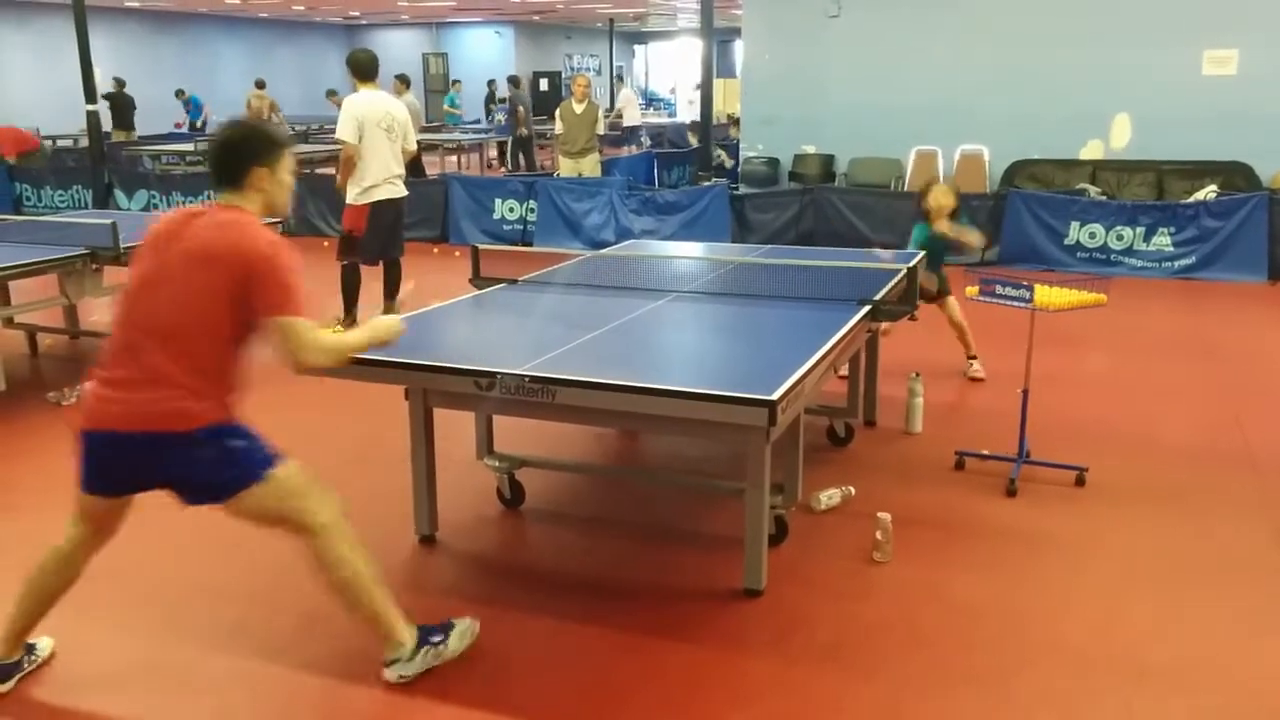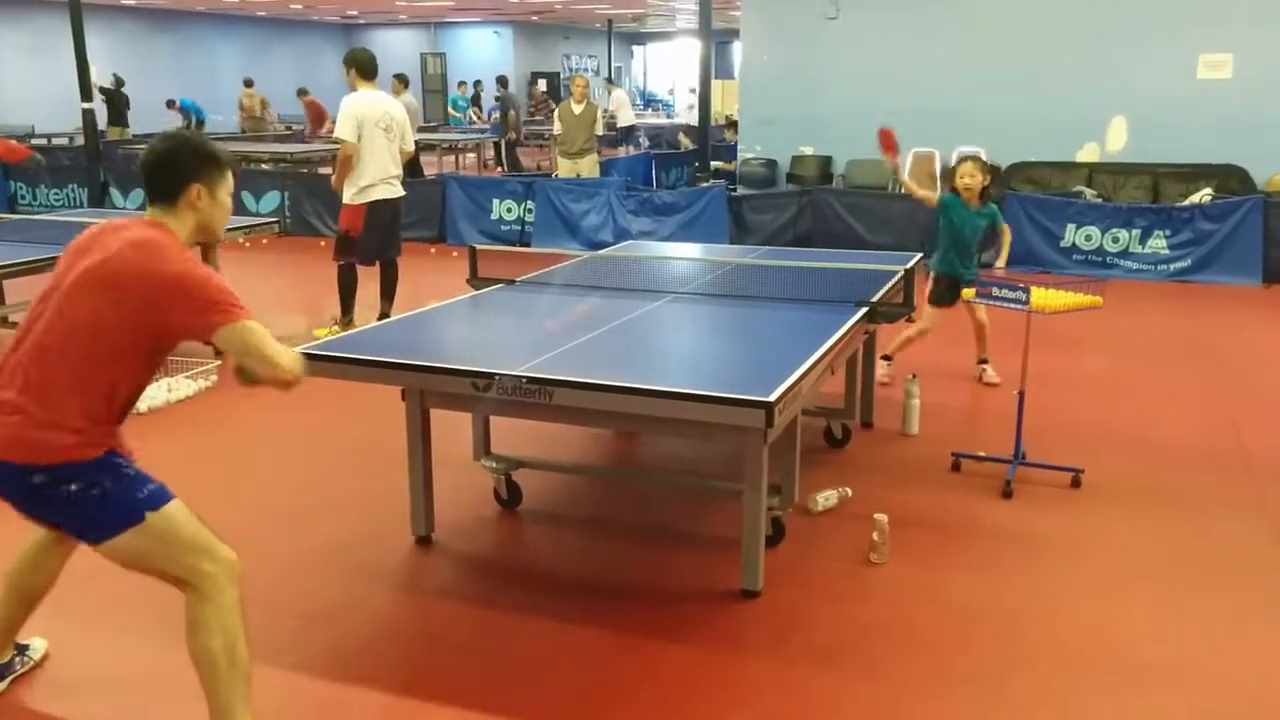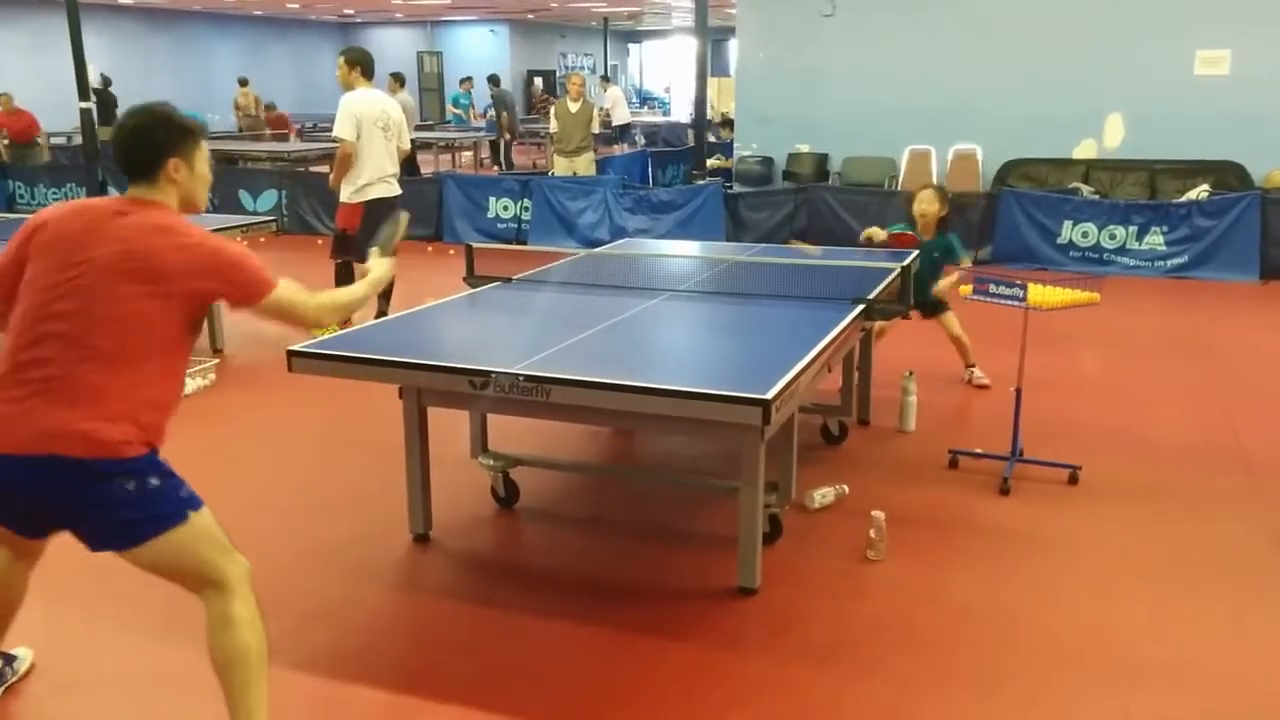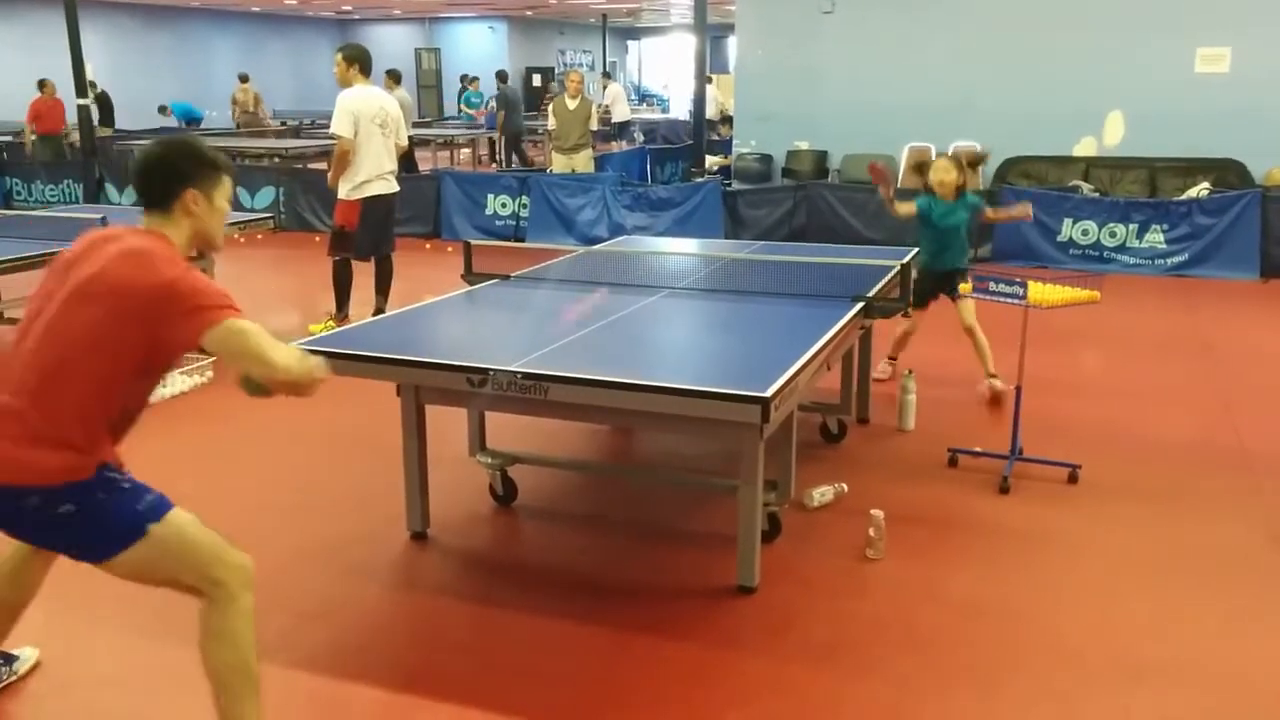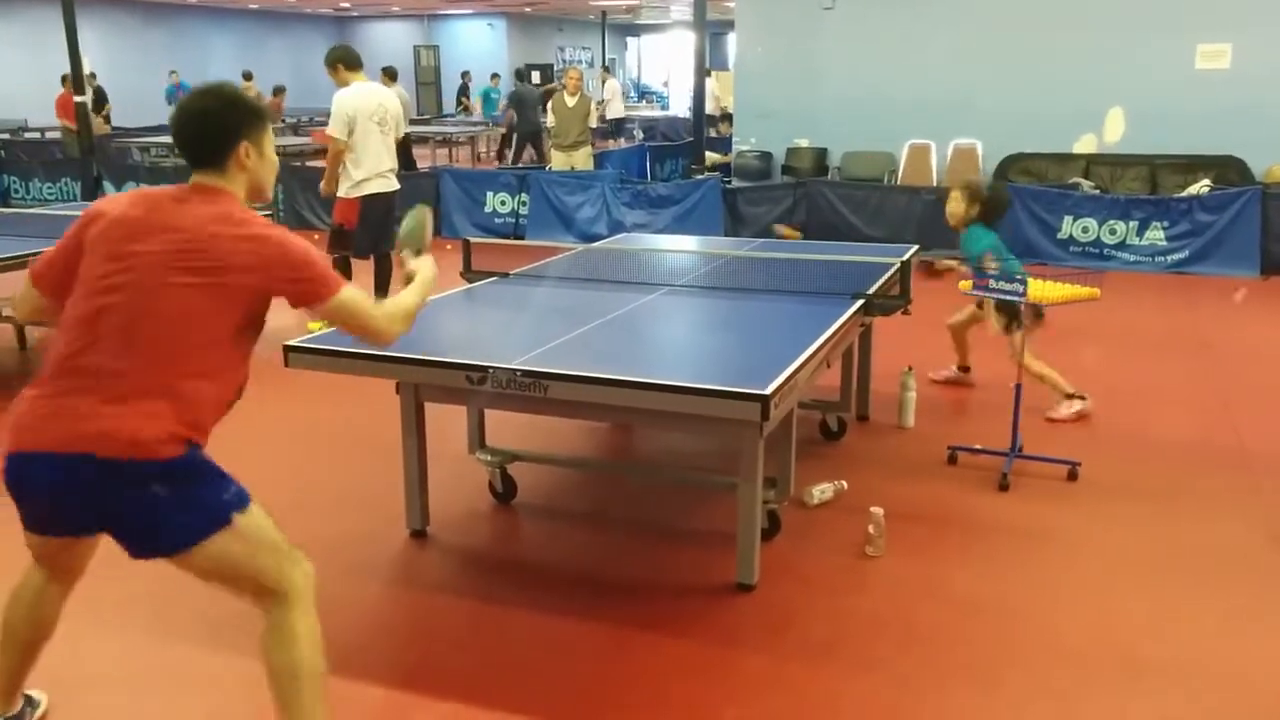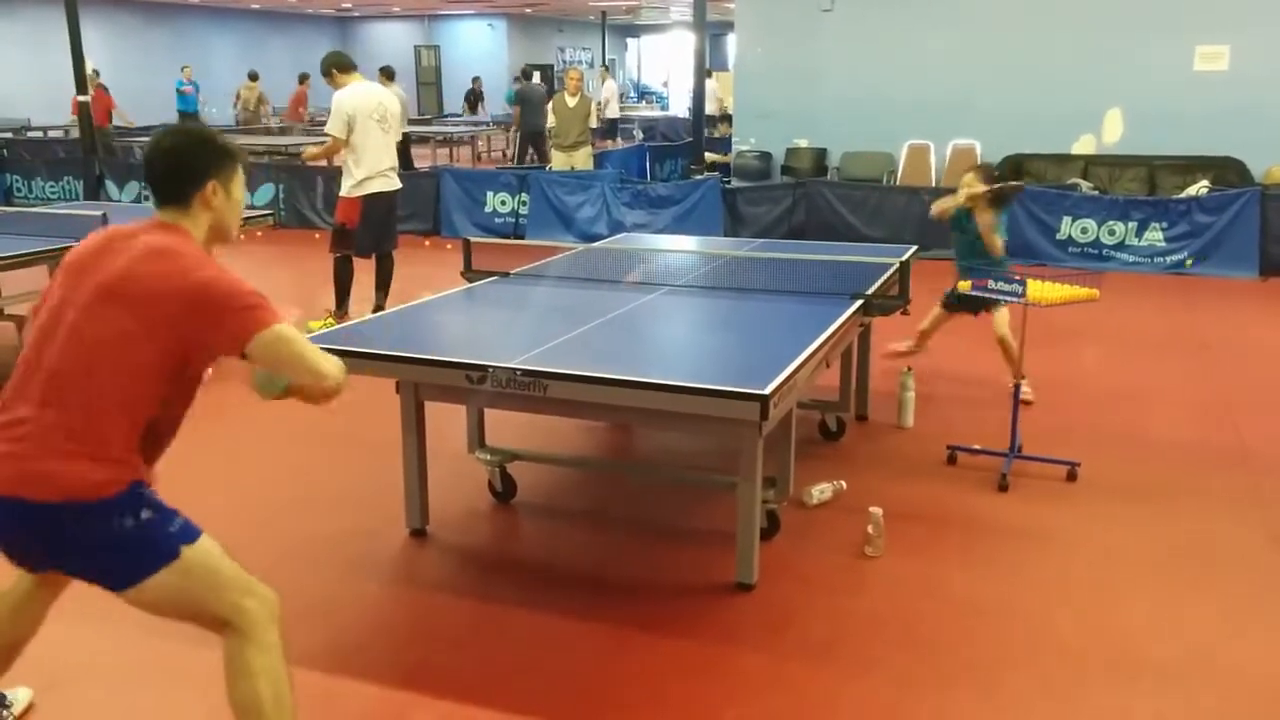
dt=0.4s
person 1, frame 1
left shoulder: (164, 229)
right shoulder: (261, 248)
right elbow: (310, 354)
right wrist: (378, 330)
left hip: (104, 422)
right hip: (187, 426)
left knee: (88, 530)
right knee: (320, 520)
right ankle: (407, 645)
person 1, frame 2
left shoulder: (99, 237)
right shoulder: (179, 272)
right elbow: (278, 367)
right wrist: (295, 367)
right hip: (60, 454)
left knee: (62, 530)
right knee: (214, 573)
person 1, frame 3
left shoulder: (51, 223)
right shoulder: (201, 253)
right elbow: (310, 312)
right wrist: (373, 279)
right hip: (100, 457)
right knee: (228, 581)
person 1, frame 4
left shoulder: (92, 246)
right shoulder: (174, 281)
right elbow: (281, 368)
right wrist: (308, 366)
right hip: (53, 475)
right knee: (230, 580)
person 1, frame 5
left shoulder: (111, 212)
right shoulder: (267, 245)
right elbow: (382, 328)
right wrist: (422, 279)
right hip: (140, 460)
left knee: (54, 568)
right knee: (289, 585)
person 1, frame 6
left shoulder: (92, 250)
right shoulder: (207, 282)
right elbow: (321, 380)
right wrist: (333, 372)
right hip: (82, 494)
right knee: (253, 614)
person 2, frame 1
left shoulder: (353, 103)
right shoulder: (397, 105)
left elbow: (349, 153)
right elbow: (411, 150)
left wrist: (342, 179)
left hip: (365, 195)
right hip: (395, 192)
left knee: (349, 260)
right knee: (391, 258)
left ankle: (349, 320)
right ankle: (388, 315)
person 2, frame 2
left shoulder: (352, 102)
right shoulder: (395, 105)
left elbow: (348, 151)
right elbow: (408, 151)
left wrist: (338, 179)
left hip: (362, 195)
right hip: (391, 192)
left knee: (345, 260)
right knee: (388, 258)
left ankle: (345, 322)
right ankle: (385, 317)
person 2, frame 3
left shoulder: (351, 101)
right shoulder: (390, 103)
left elbow: (347, 150)
right elbow: (404, 149)
left wrist: (336, 178)
left hip: (359, 194)
right hip: (389, 190)
left knee: (343, 258)
left ankle: (343, 321)
right ankle: (382, 315)
person 2, frame 4
left shoulder: (348, 98)
right shoulder: (389, 100)
left elbow: (345, 147)
right elbow: (401, 145)
left wrist: (334, 175)
left hip: (357, 190)
right hip: (386, 188)
left knee: (341, 255)
right knee: (382, 254)
left ankle: (341, 318)
right ankle: (380, 312)
person 2, frame 5
left shoulder: (344, 97)
right shoulder: (389, 95)
left elbow: (337, 147)
left wrist: (328, 181)
left hip: (356, 189)
right hip: (386, 185)
left knee: (340, 254)
right knee: (382, 252)
person 2, frame 6
left shoulder: (343, 97)
right shoulder: (388, 95)
left elbow: (336, 145)
left wrist: (314, 154)
left hip: (358, 188)
right hip: (388, 184)
left knee: (342, 252)
right knee: (384, 250)
left ankle: (340, 315)
right ankle: (380, 309)
person 3, frame 1
left shoulder: (955, 223)
right shoulder: (921, 230)
left elbow: (977, 242)
left wrist: (953, 232)
right wrist: (922, 278)
left hip: (936, 277)
left knee: (957, 318)
right knee: (884, 326)
left ankle: (972, 359)
person 3, frame 2
left shoulder: (989, 210)
right shoulder: (949, 202)
left elbow: (1005, 232)
right elbow: (919, 193)
left wrist: (1002, 259)
right wrist: (897, 170)
left hip: (968, 273)
right hip: (943, 272)
left knee: (981, 320)
right knee: (923, 326)
left ankle: (983, 364)
right ankle: (885, 360)
person 3, frame 3
left shoulder: (946, 240)
right shoulder: (904, 232)
left elbow: (965, 266)
right elbow: (874, 235)
left wrist: (948, 281)
right wrist: (874, 233)
left hip: (933, 293)
left knee: (956, 333)
right knee: (880, 326)
left ankle: (971, 368)
person 3, frame 4
left shoulder: (969, 202)
right shoulder: (926, 204)
left elbow: (991, 216)
right elbow: (902, 210)
left wrist: (1017, 213)
right wrist: (889, 198)
left hip: (956, 272)
right hip: (928, 272)
left knee: (970, 324)
right knee: (910, 325)
left ankle: (993, 379)
right ankle: (890, 361)
person 3, frame 5
left shoulder: (974, 236)
right shoulder: (971, 234)
left elbow: (990, 272)
left wrist: (991, 311)
right wrist: (953, 265)
left hip: (1017, 298)
left knee: (1021, 359)
right knee: (954, 325)
left ankle: (1075, 399)
right ankle: (963, 371)
person 3, frame 6
left shoulder: (998, 217)
right shoulder: (960, 212)
left elbow: (997, 253)
right elbow: (935, 213)
left wrist: (987, 230)
right wrist: (962, 198)
left knee: (1002, 334)
right knee: (925, 330)
left ankle: (1020, 380)
right ankle: (916, 346)
